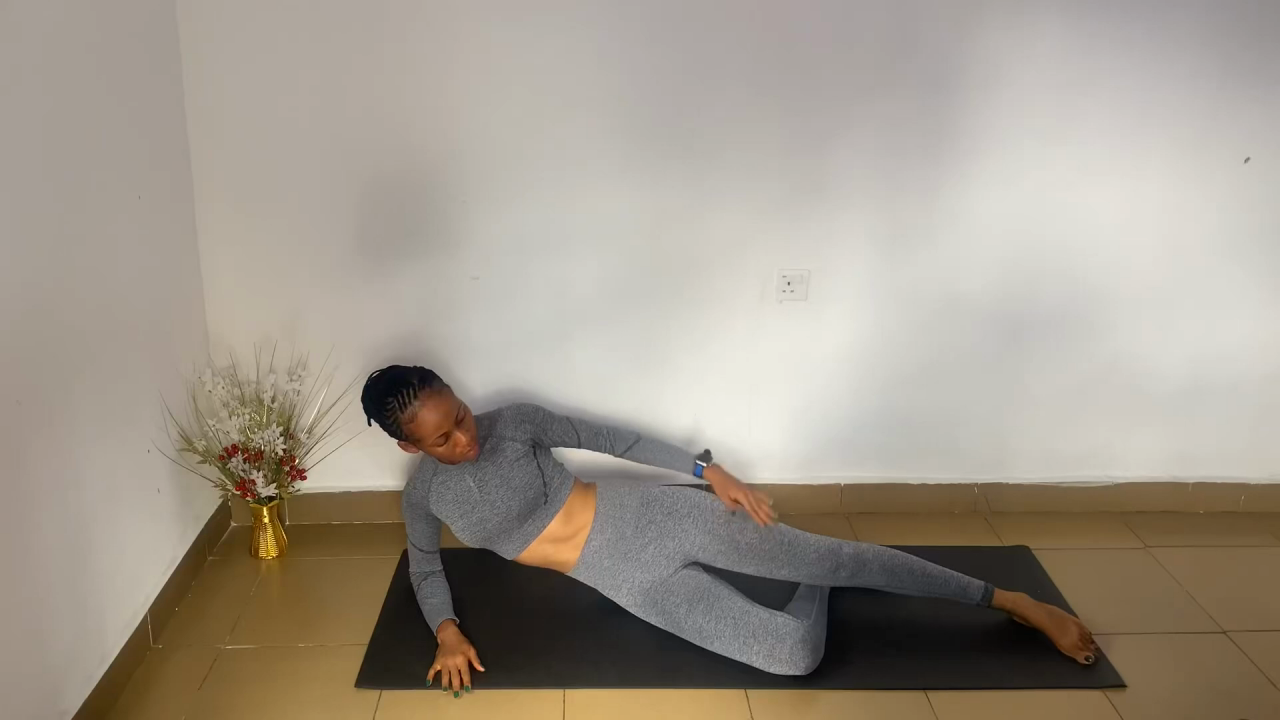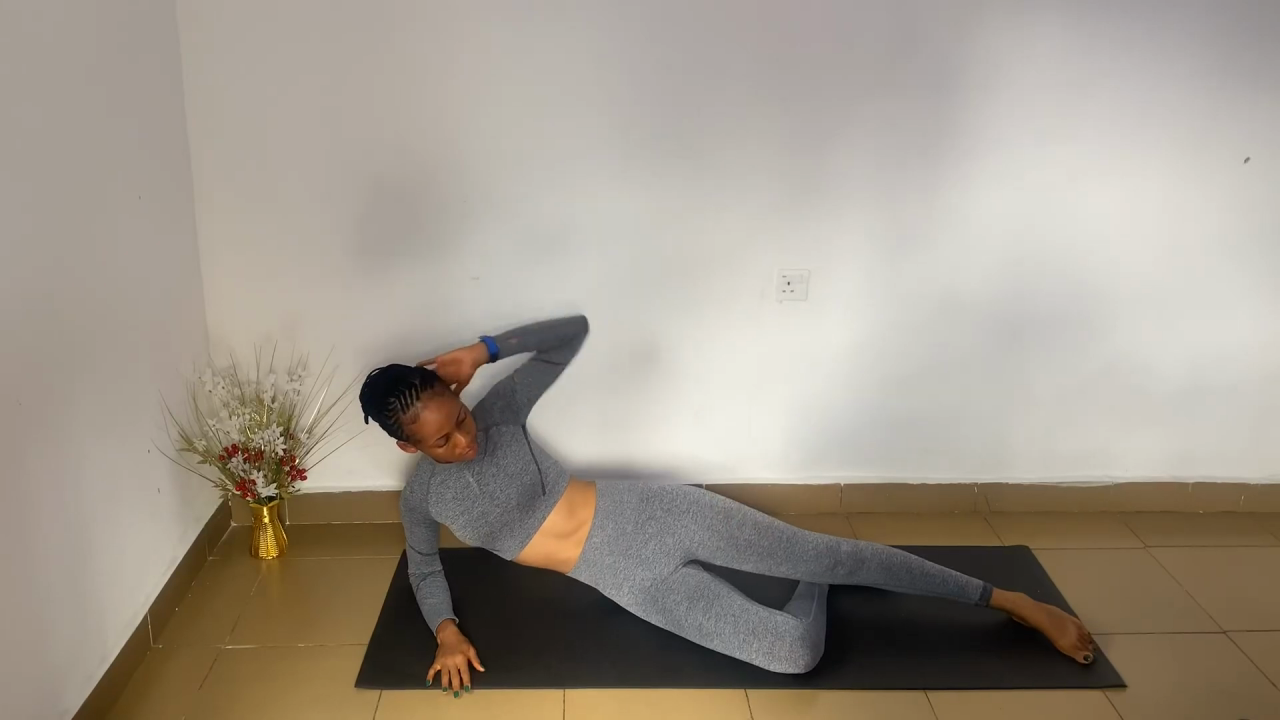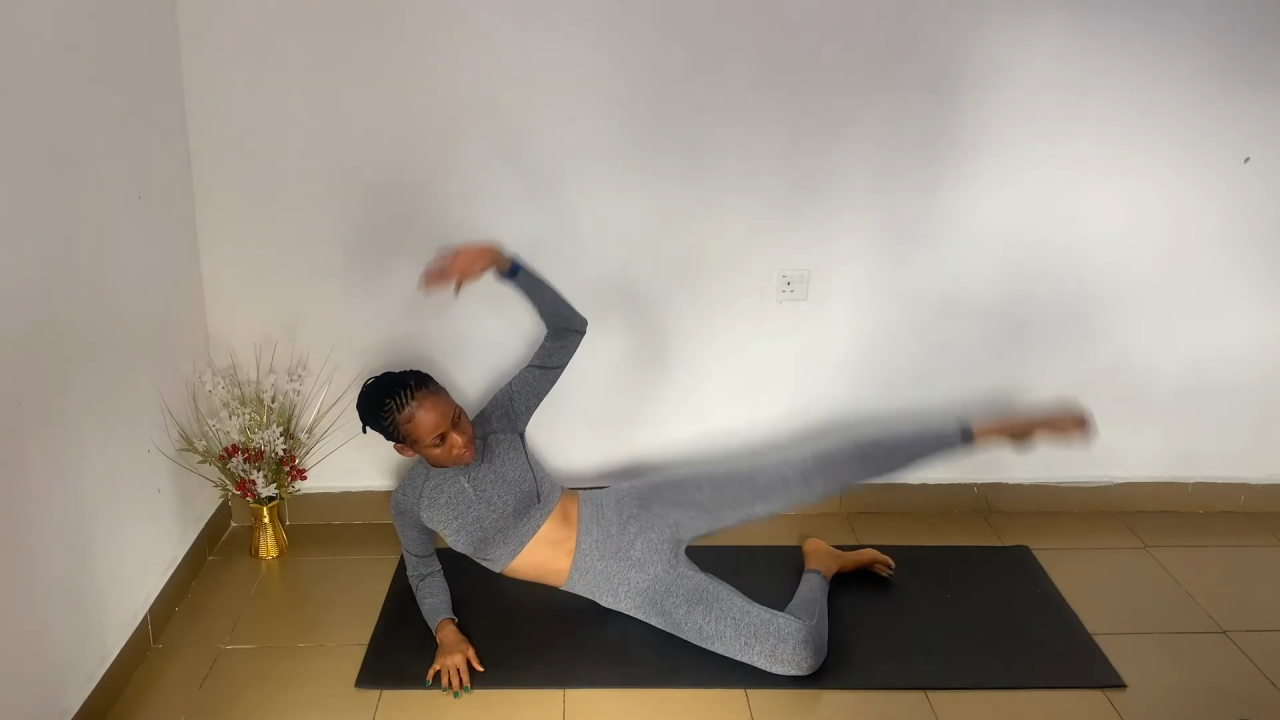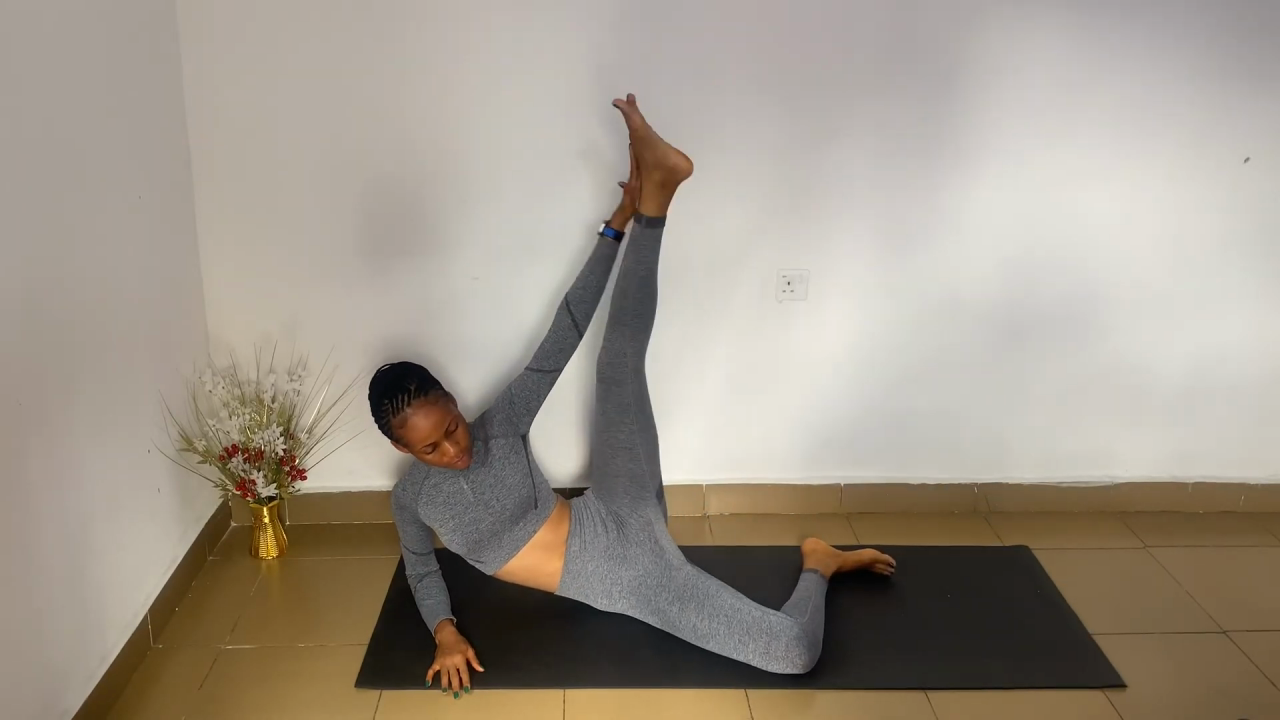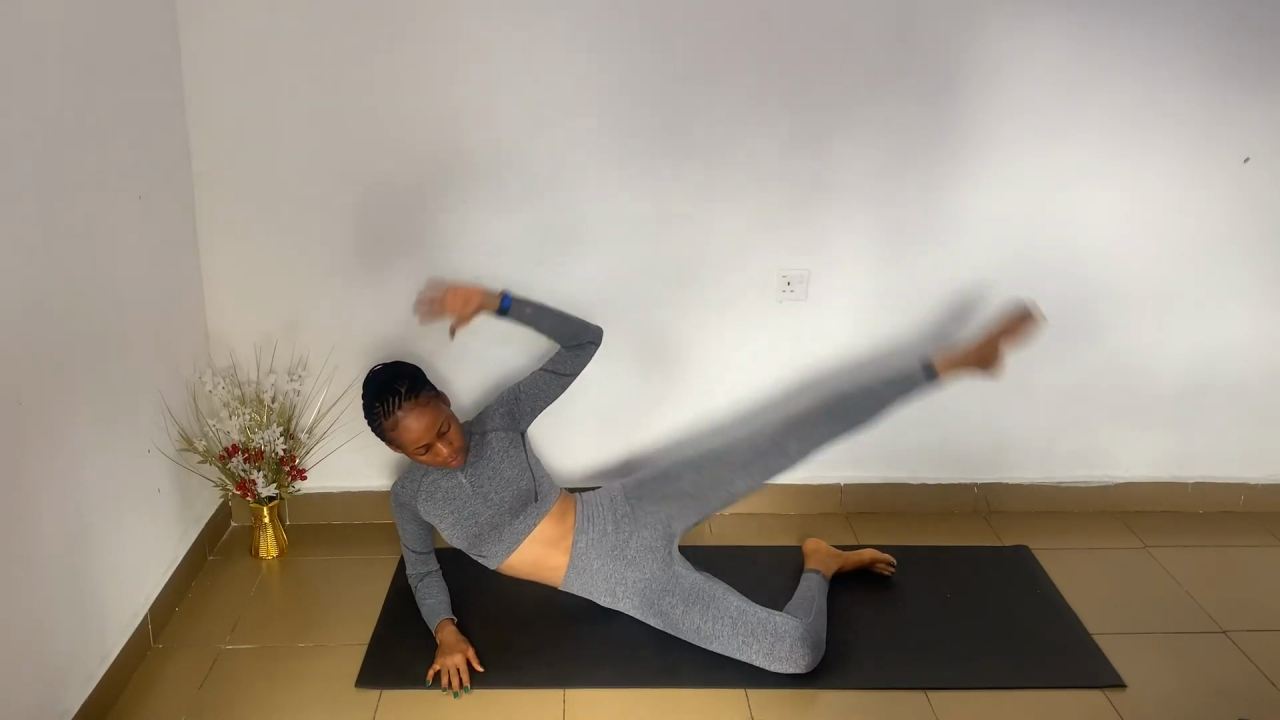
dt=0.5s
person 1, frame 1
left shoulder: (510, 422)
right shoulder: (423, 491)
left elbow: (610, 437)
right elbow: (424, 562)
left wrist: (708, 468)
right wrist: (447, 631)
left hip: (651, 519)
right hip: (630, 582)
left knee: (837, 556)
right knee: (795, 653)
left ankle: (1013, 601)
right ankle: (815, 582)
person 1, frame 2
left shoulder: (497, 414)
right shoulder: (422, 494)
left elbow: (573, 328)
right elbow: (422, 565)
left wrist: (483, 348)
right wrist: (446, 632)
left hip: (650, 517)
right hip: (630, 582)
left knee: (833, 554)
right knee: (794, 652)
left ankle: (1012, 602)
right ankle: (816, 586)
person 1, frame 3
left shoulder: (497, 422)
right shoulder: (412, 498)
left elbow: (569, 328)
right elbow: (420, 565)
left wrist: (502, 262)
right wrist: (446, 631)
left hip: (640, 517)
right hip: (625, 582)
left knee: (814, 473)
right knee: (798, 654)
left ankle: (949, 460)
right ankle: (822, 562)
person 1, frame 4
left shoulder: (501, 422)
right shoulder: (411, 496)
left elbow: (569, 326)
right elbow: (419, 565)
left wrist: (613, 224)
right wrist: (445, 631)
left hip: (623, 526)
right hip: (615, 587)
left knee: (618, 361)
person 1, frame 5
left shoulder: (495, 420)
right shoulder: (410, 494)
left elbow: (585, 341)
right elbow: (420, 564)
left wrist: (494, 301)
right wrist: (445, 631)
left hip: (638, 518)
right hip: (622, 587)
left knee: (786, 439)
right knee: (792, 652)
left ankle: (947, 364)
right ankle: (820, 564)
